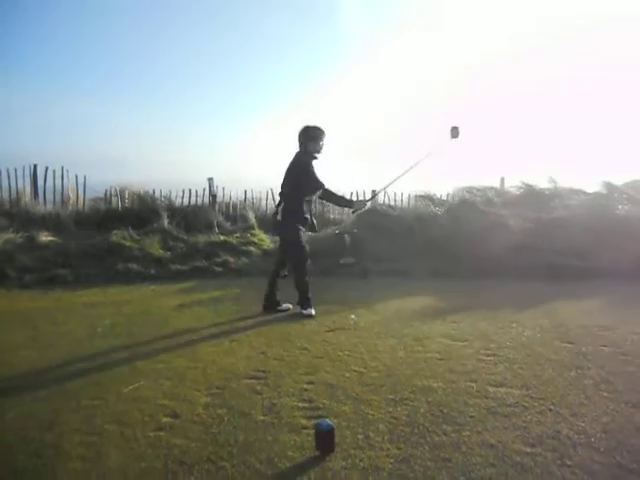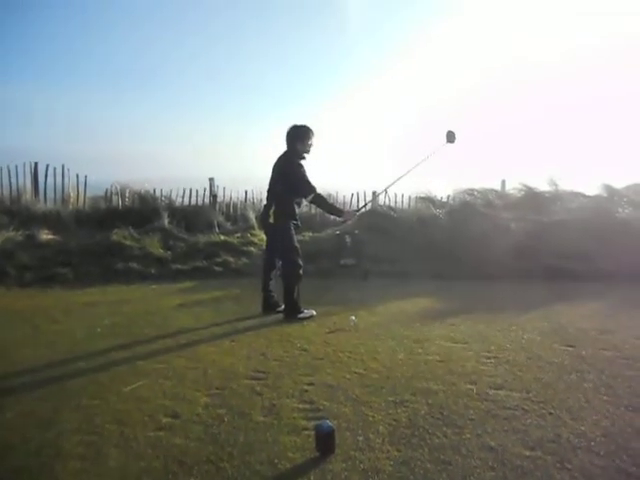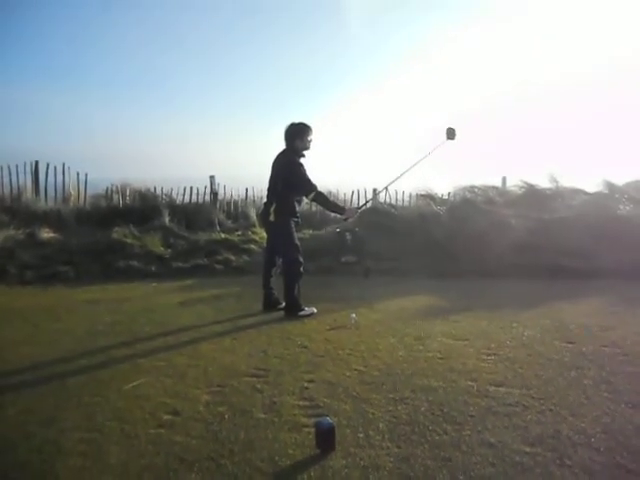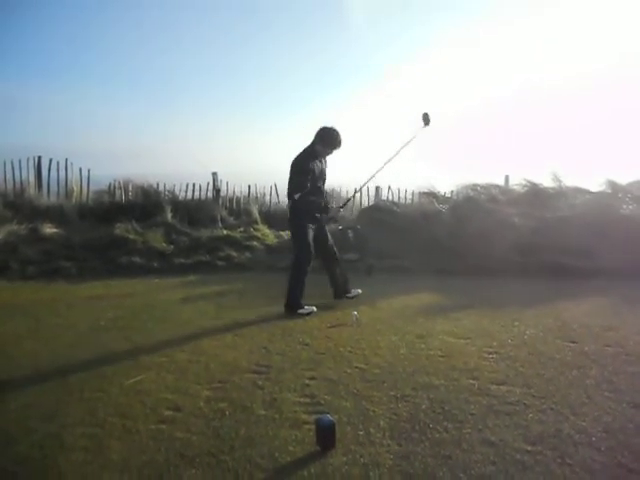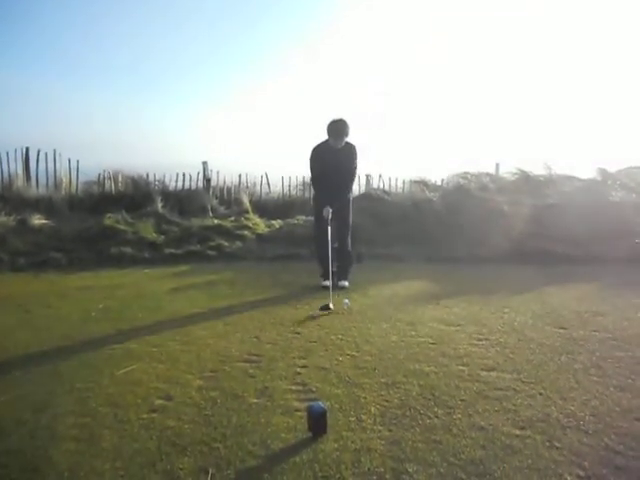
dt=1s
person 1, frame 1
left shoulder: (304, 161)
right shoulder: (302, 164)
right elbow: (321, 192)
left wrist: (310, 218)
right wrist: (351, 204)
left hip: (295, 217)
right hip: (289, 218)
left knee: (285, 260)
right knee: (300, 259)
left ankle: (271, 302)
right ankle: (305, 303)
person 1, frame 2
left shoulder: (286, 160)
right shoulder: (292, 165)
right elbow: (313, 196)
right wrist: (340, 213)
left hip: (274, 218)
right hip: (280, 220)
left knee: (272, 261)
right knee: (293, 263)
left ankle: (270, 303)
right ankle: (292, 309)
person 1, frame 3
left shoulder: (285, 158)
right shoulder: (292, 163)
right elbow: (314, 194)
right wrist: (342, 210)
left hip: (274, 215)
right hip: (281, 218)
left knee: (272, 258)
right knee: (294, 261)
left ankle: (270, 300)
right ankle: (293, 306)
person 1, frame 4
left shoulder: (320, 160)
right shoulder: (303, 162)
right elbow: (299, 195)
left wrist: (326, 209)
right wrist: (325, 209)
left hip: (315, 216)
right hip: (301, 216)
left knee: (329, 253)
right knee: (303, 258)
left ankle: (342, 290)
right ankle: (293, 303)
person 1, frame 5
left shoulder: (350, 150)
right shoulder: (318, 151)
left elbow: (350, 177)
right elbow: (316, 180)
left wrist: (336, 201)
right wrist: (325, 204)
left hip: (343, 198)
right hip: (322, 199)
left knee: (344, 237)
right knee: (321, 237)
left ankle: (343, 275)
right ankle: (326, 274)
